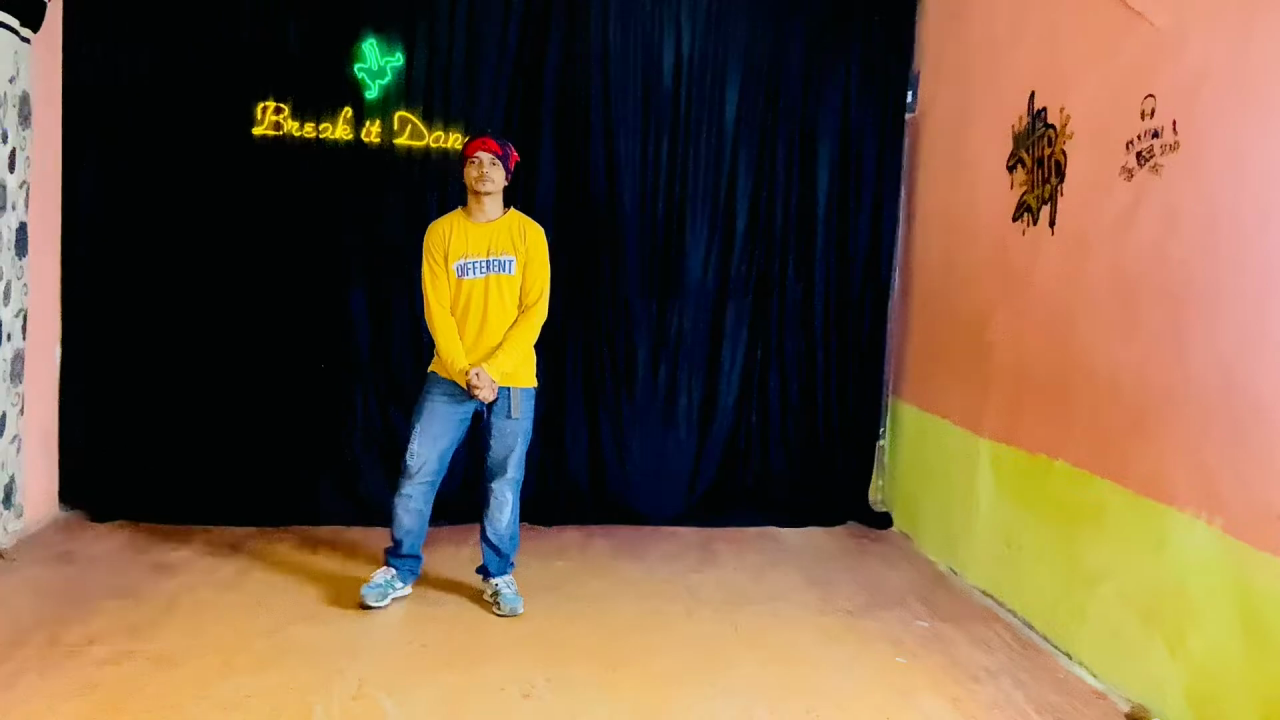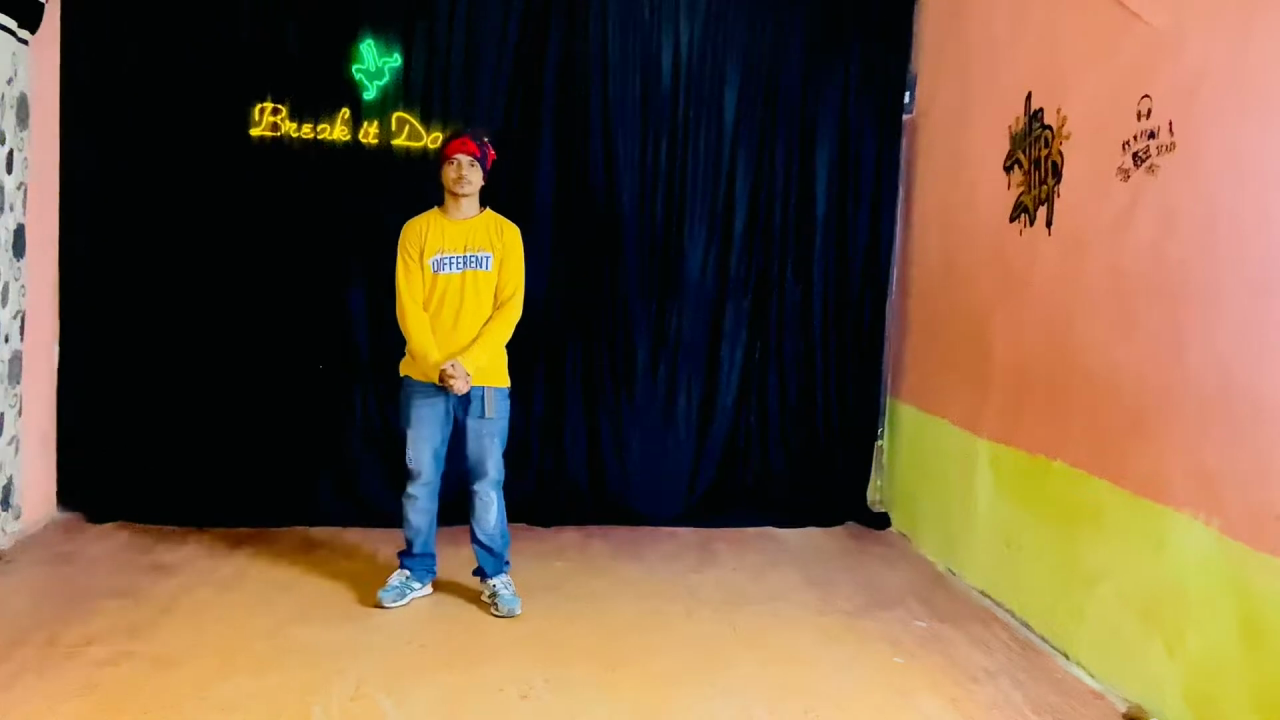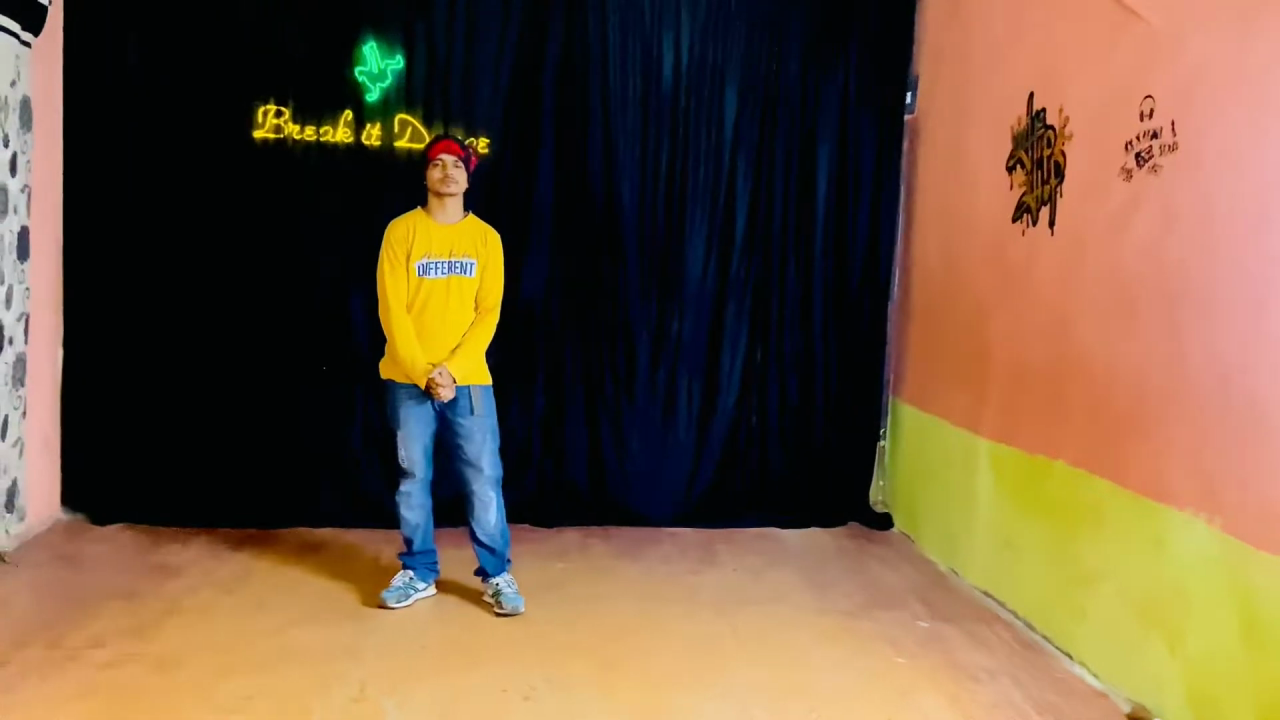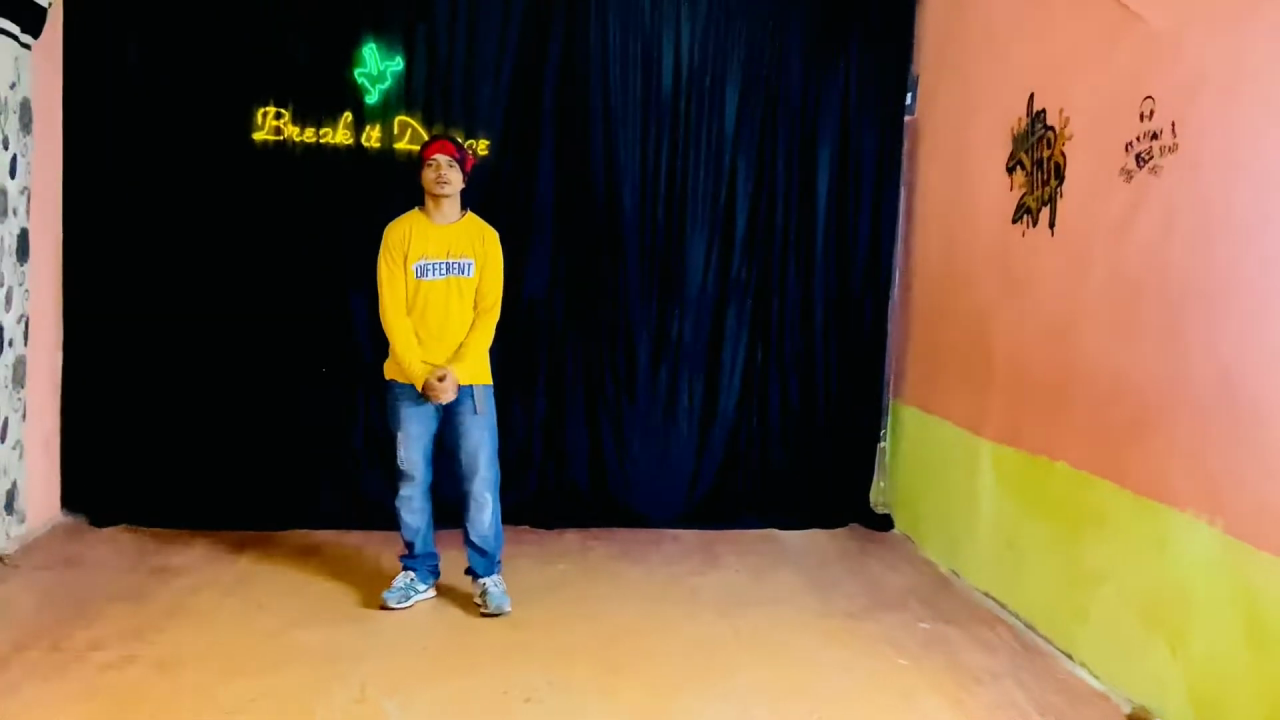
dt=0.4s
person 1, frame 1
left shoulder: (528, 233)
right shoulder: (441, 231)
left elbow: (535, 310)
right elbow: (436, 310)
left wrist: (493, 369)
right wrist: (465, 371)
left hip: (512, 378)
right hip: (449, 375)
left knee: (505, 479)
right knee: (419, 468)
left ankle: (499, 574)
right ankle: (400, 568)
person 1, frame 2
left shoulder: (504, 233)
right shoulder: (417, 231)
left elbow: (509, 308)
right elbow: (409, 308)
left wrist: (468, 363)
right wrist: (438, 367)
left hip: (486, 377)
right hip: (424, 376)
left knee: (487, 477)
right knee: (421, 476)
left ankle: (494, 576)
right ankle: (416, 571)
person 1, frame 3
left shoulder: (486, 237)
right shoulder: (401, 231)
left elbow: (487, 314)
right elbow: (392, 310)
left wrist: (452, 369)
right wrist: (423, 373)
left hip: (469, 377)
right hip: (408, 378)
left knee: (484, 475)
right knee: (414, 475)
left ankle: (497, 574)
right ankle: (419, 571)
person 1, frame 4
left shoulder: (484, 236)
right shoulder: (399, 233)
left elbow: (487, 313)
right elbow: (391, 312)
left wrist: (457, 372)
right wrist: (422, 375)
left hip: (470, 378)
right hip: (410, 379)
left knee: (482, 476)
right knee: (413, 478)
left ankle: (487, 575)
right ankle: (419, 573)
